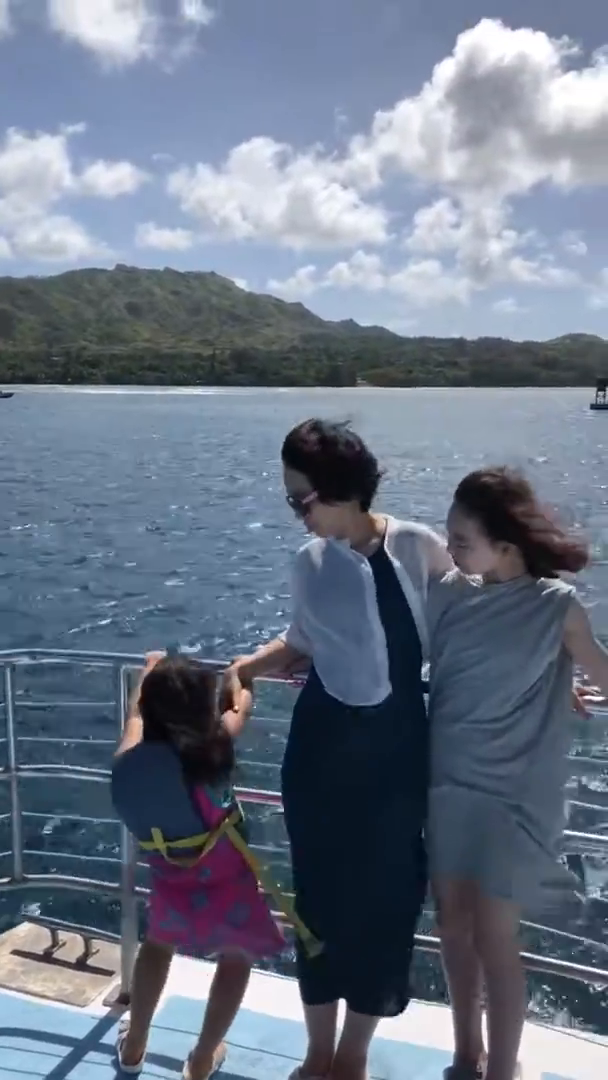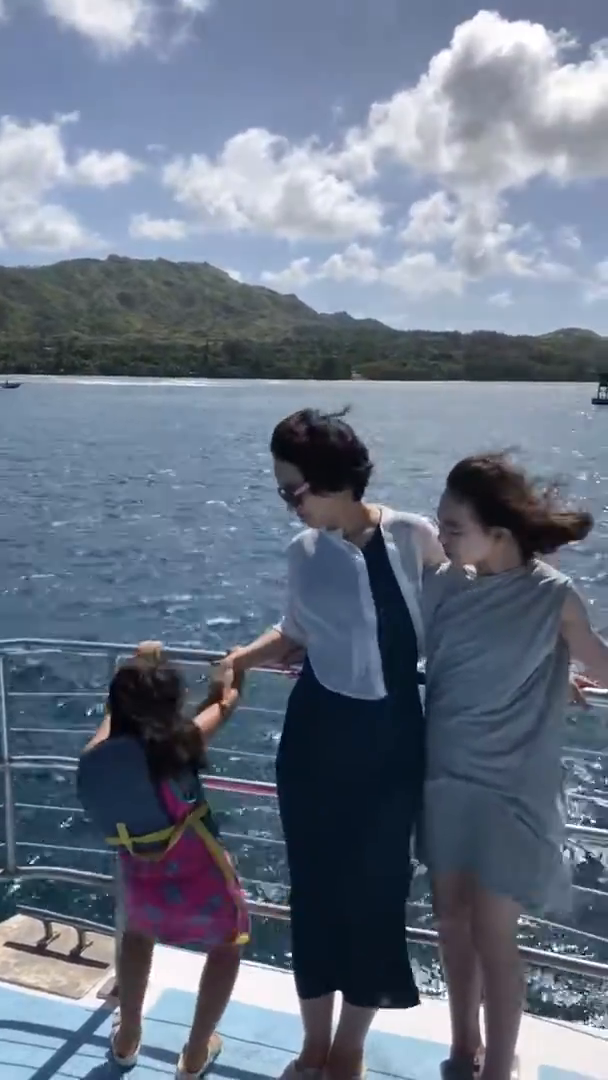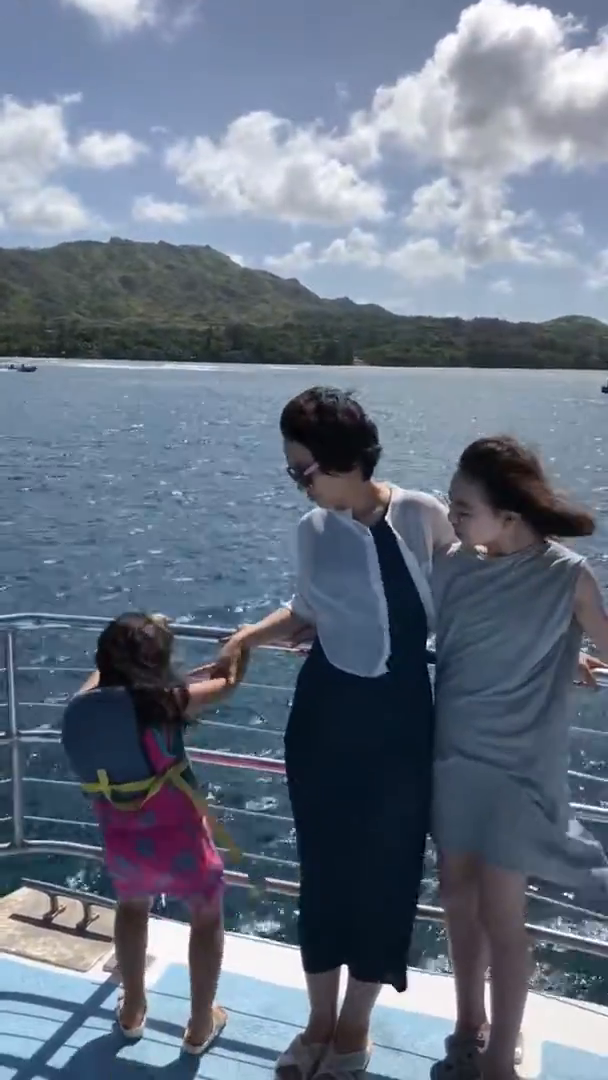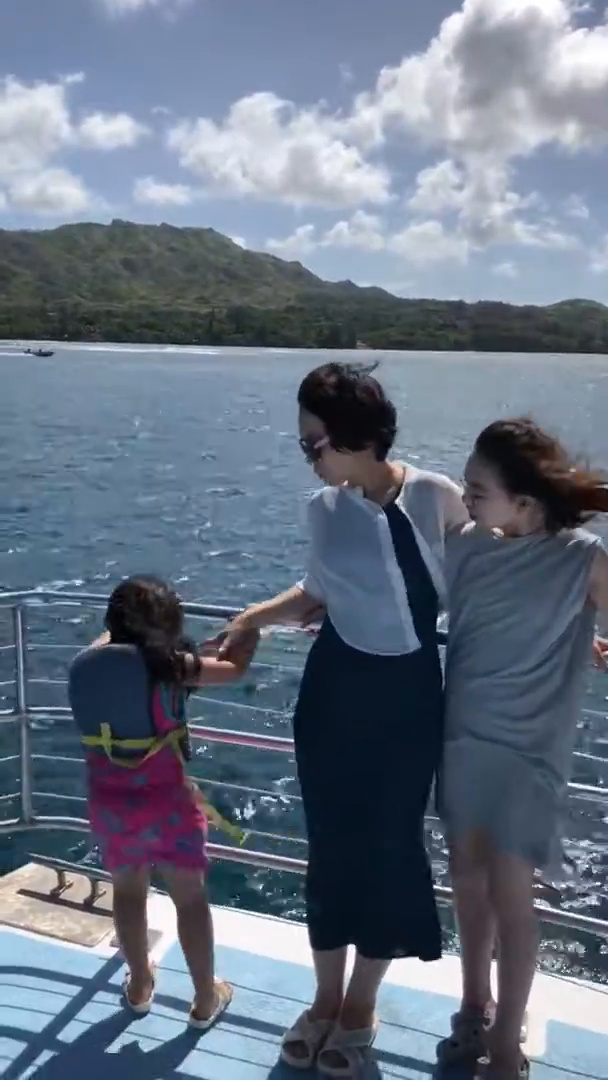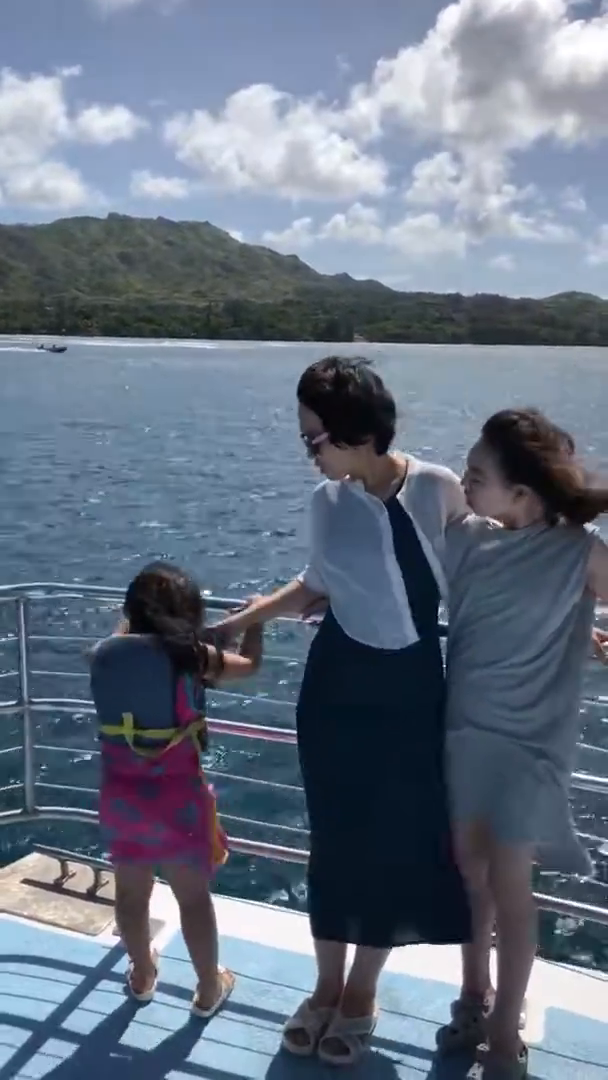
dt=0.3s
person 1, frame 1
left shoulder: (418, 546)
right shoulder: (310, 562)
right wrist: (245, 666)
left hip: (395, 748)
right hip: (320, 745)
left knee: (377, 900)
right knee: (317, 897)
person 1, frame 2
left shoulder: (412, 536)
right shoulder: (303, 552)
right wrist: (241, 657)
left hip: (390, 741)
right hip: (315, 736)
left knee: (373, 892)
right knee: (313, 889)
person 1, frame 3
left shoulder: (422, 516)
right shoulder: (312, 530)
right wrist: (248, 636)
left hip: (398, 719)
right hip: (323, 714)
left knee: (382, 871)
right knee: (321, 867)
right ankle: (319, 1019)
person 1, frame 4
left shoulder: (436, 496)
right shoulder: (325, 508)
right wrist: (256, 615)
left hip: (408, 699)
right hip: (332, 694)
left knee: (388, 850)
right knee: (330, 848)
left ankle: (360, 1005)
right ankle: (325, 996)
person 1, frame 5
left shoulder: (439, 489)
right shoulder: (327, 500)
right wrist: (256, 611)
left hip: (409, 691)
right hip: (334, 686)
left knee: (392, 842)
right knee: (332, 838)
left ankle: (361, 992)
right ankle: (326, 985)
person 2, frame 1
left shoulder: (556, 606)
right shoulder: (446, 592)
left hip: (511, 795)
right hip: (447, 782)
left knee: (495, 943)
right knee: (454, 928)
person 2, frame 2
left shoulder: (552, 596)
right shoulder: (441, 583)
left hip: (508, 789)
right hip: (443, 776)
left knee: (492, 938)
right knee: (451, 920)
person 2, frame 3
right shoulder: (452, 563)
left hip: (518, 768)
right hip: (452, 754)
left knee: (500, 916)
right knee: (458, 898)
right ankle: (469, 1028)
person 2, frame 4
right shoulder: (465, 543)
left hip: (527, 749)
right hip: (463, 736)
left knee: (509, 898)
right knee: (468, 880)
right ankle: (475, 1009)
person 2, frame 5
right shoulder: (466, 534)
left hip: (528, 740)
right hip: (463, 726)
left knee: (509, 886)
right knee: (469, 869)
right ankle: (475, 996)
person 3, frame 1
left shoulder: (127, 760)
right shoulder: (209, 749)
left elbow: (138, 711)
right elbow: (239, 707)
left wrist: (152, 669)
left hip: (171, 886)
right hip: (226, 885)
left knee: (156, 947)
right knee: (235, 958)
left ankle: (133, 1044)
person 3, frame 2
left shoulder: (93, 757)
right shoulder: (175, 744)
left elbow: (117, 715)
right elbow: (224, 705)
left wrist: (140, 666)
left hip: (145, 883)
right hip: (201, 878)
left knee: (137, 935)
right knee: (225, 947)
left ankle: (127, 1036)
person 3, frame 3
left shoulder: (81, 706)
right shoulder: (162, 700)
left elbow: (103, 672)
right elbow: (224, 683)
left wrist: (130, 634)
right wrist: (238, 652)
left hip: (120, 839)
right hip: (176, 834)
left knee: (132, 907)
right knee: (207, 916)
left ankle: (132, 1010)
right ankle: (201, 1025)
person 3, frame 4
left shoulder: (85, 663)
right shoulder: (169, 663)
right elbow: (235, 669)
right wrist: (249, 630)
left hip: (108, 801)
right hip: (163, 801)
left knee: (128, 889)
right knee: (190, 898)
left ankle: (139, 984)
right ankle: (206, 998)
person 3, frame 5
left shoulder: (105, 653)
right shoulder: (189, 654)
right elbow: (249, 664)
right wrist: (254, 622)
left hip: (121, 794)
right hip: (178, 794)
left knee: (131, 889)
right knee: (193, 895)
left ankle: (141, 974)
right ankle: (209, 988)
